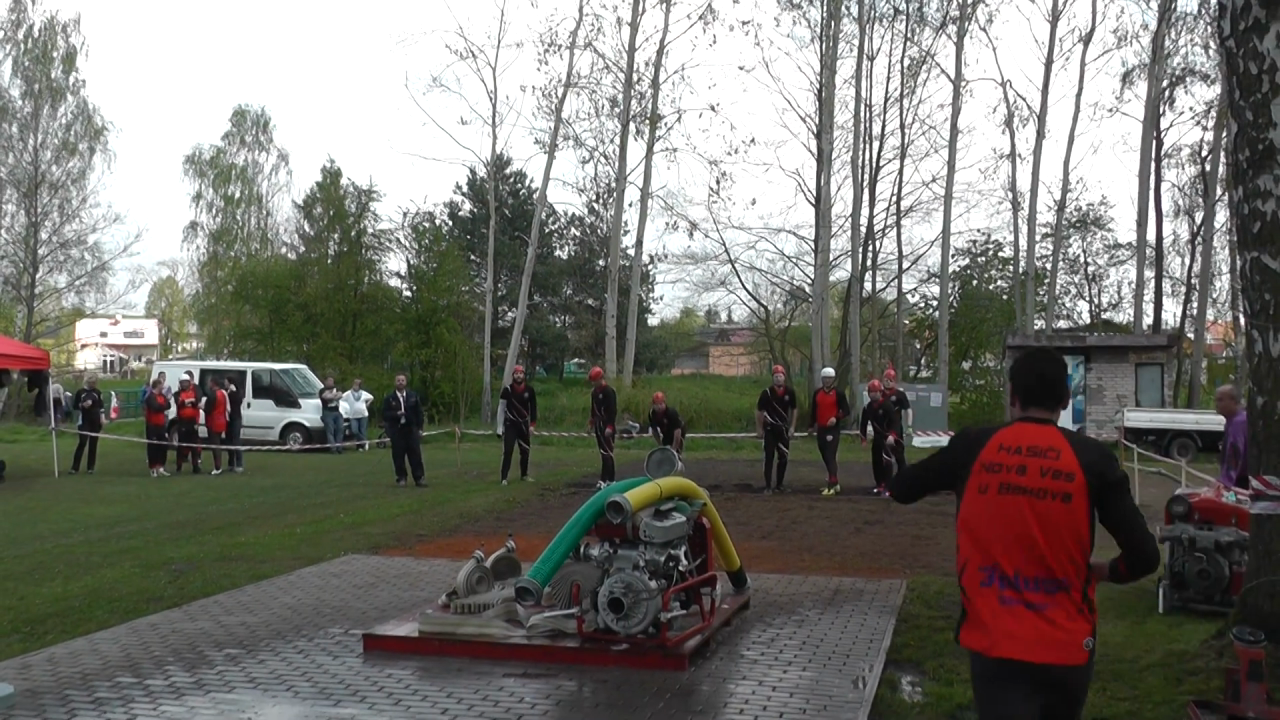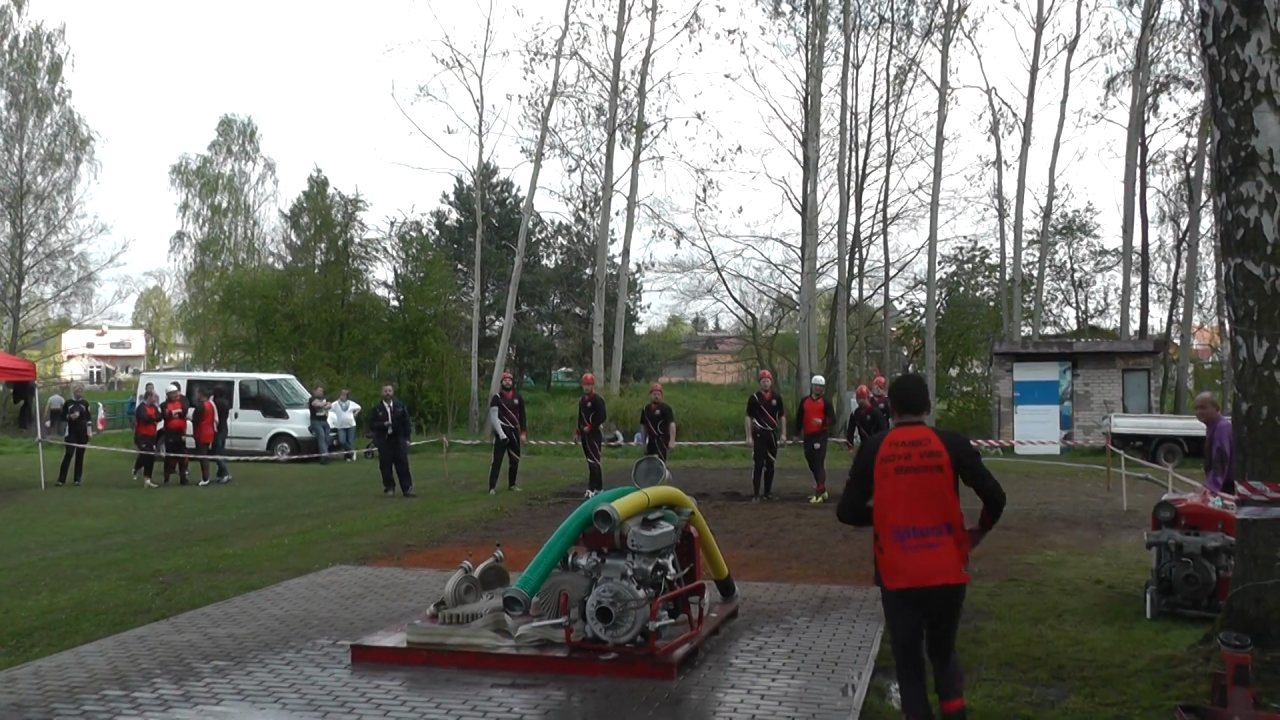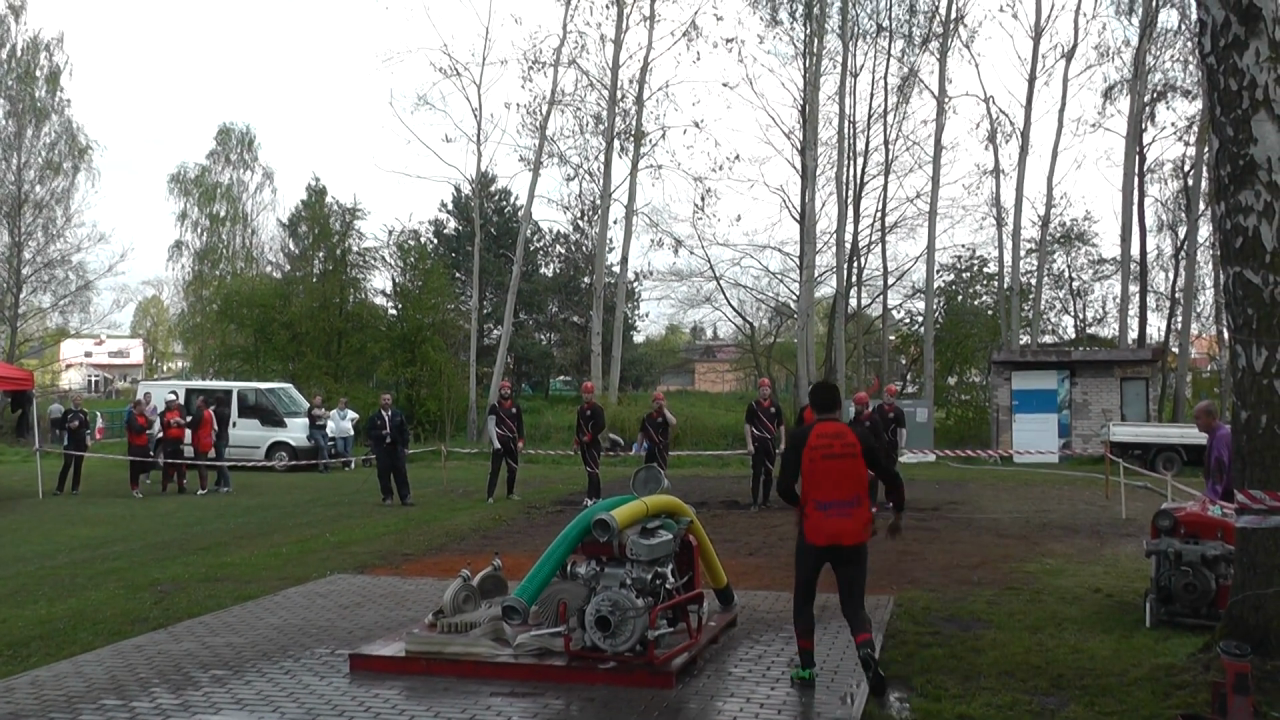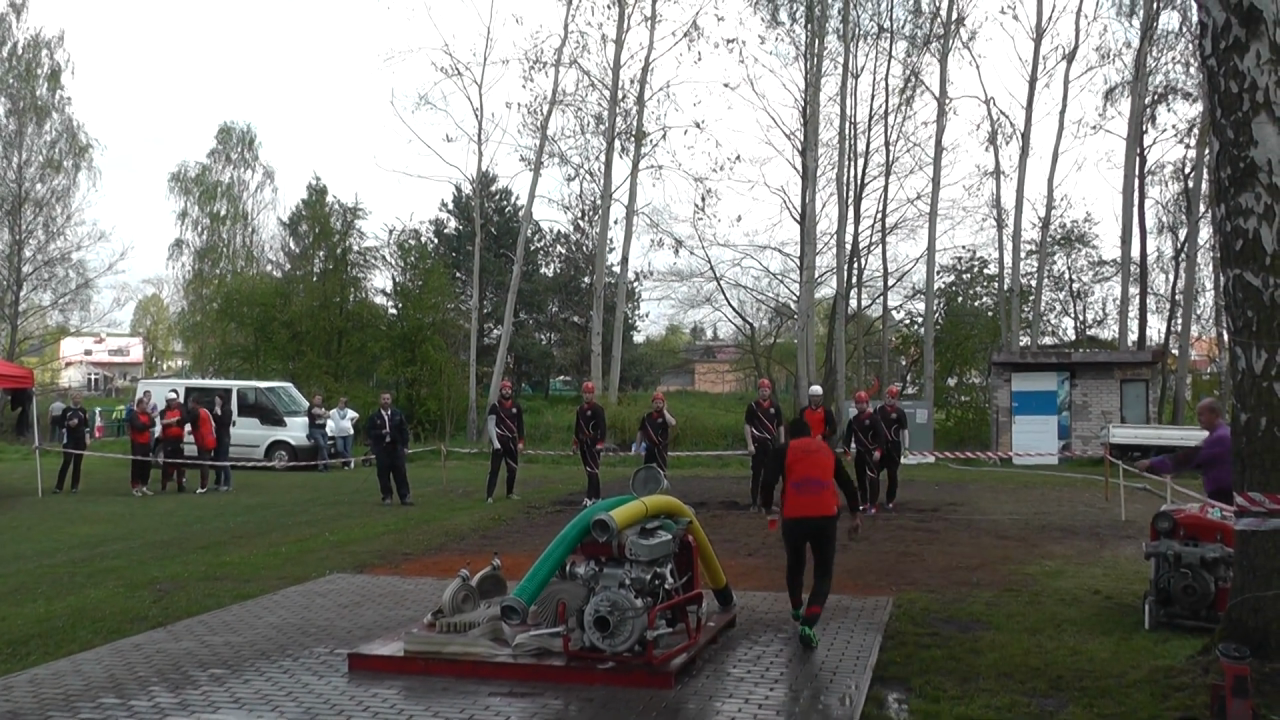
dt=0.7s
person 1, frame 1
left shoulder: (972, 448)
right shoulder: (1093, 458)
left elbow: (901, 489)
right elbow: (1144, 556)
left wrist: (949, 479)
right wrist: (1106, 571)
left hip: (998, 647)
right hip: (1069, 650)
person 1, frame 2
left shoulder: (874, 449)
right shoulder: (952, 443)
left elbow: (847, 512)
right elbow: (994, 496)
right wrist: (981, 529)
left hip: (898, 575)
right hip: (949, 572)
left knee: (909, 665)
right knee: (942, 652)
person 1, frame 3
left shoulder: (800, 439)
right shoulder: (859, 439)
left elbow: (783, 487)
right elbow: (892, 480)
right wrist: (898, 516)
left hip: (814, 536)
right hip: (854, 536)
left knee: (803, 599)
right knee: (854, 607)
left ankle: (806, 669)
right ankle: (866, 653)
person 1, frame 4
left shoulder: (783, 450)
right shoulder: (826, 449)
left elbow: (767, 484)
right elbow: (848, 485)
left wrist: (768, 510)
right wrist: (855, 516)
left hip: (794, 516)
right hip: (825, 516)
left knee: (795, 566)
right knee: (823, 575)
left ankle: (798, 612)
right ankle: (808, 626)
